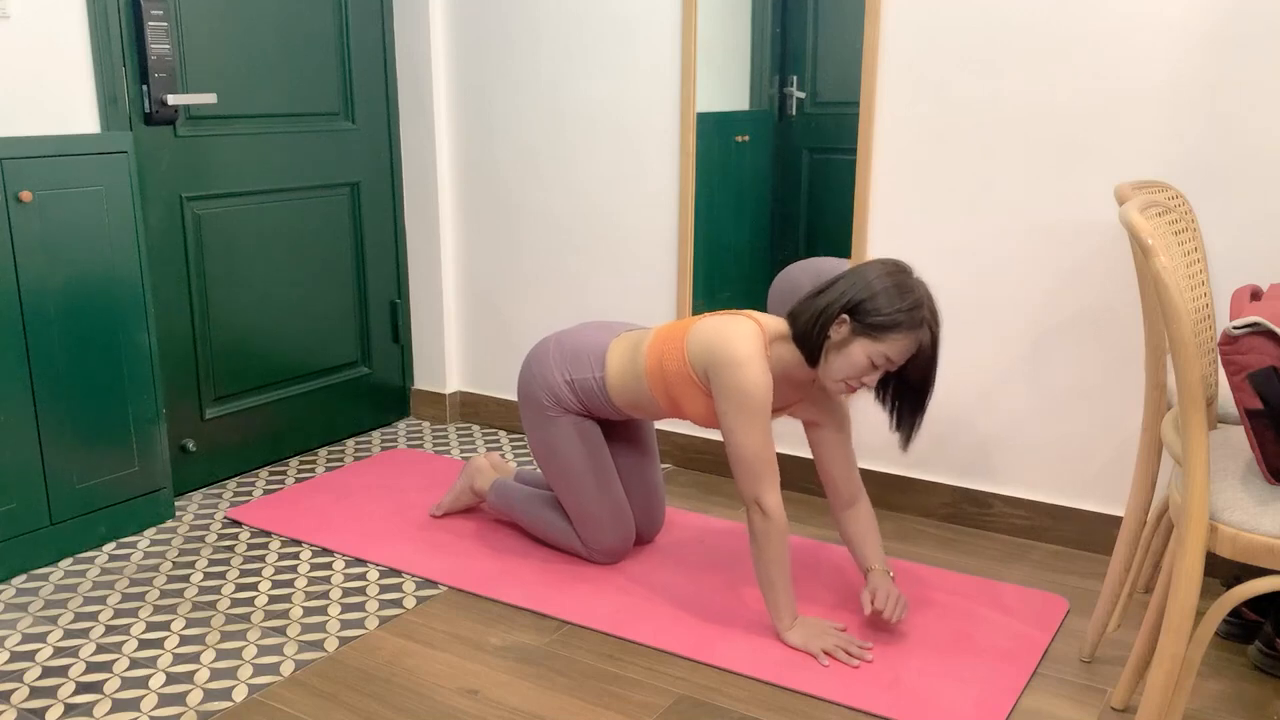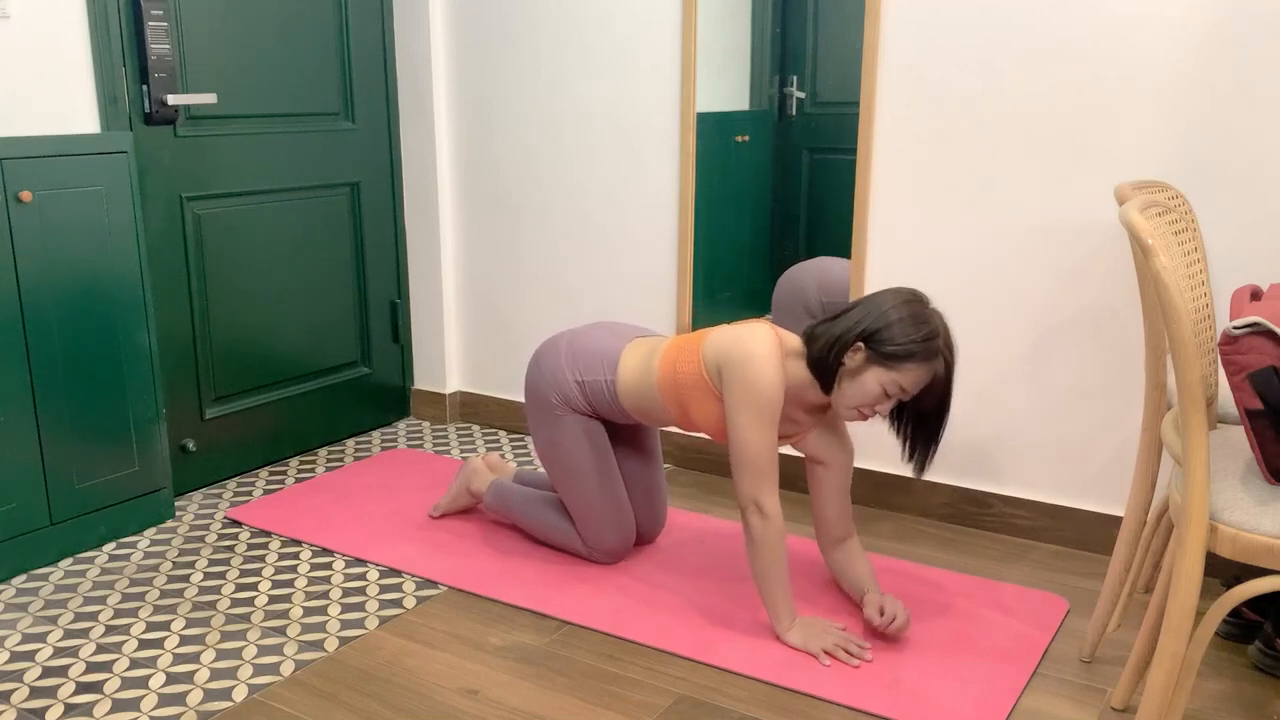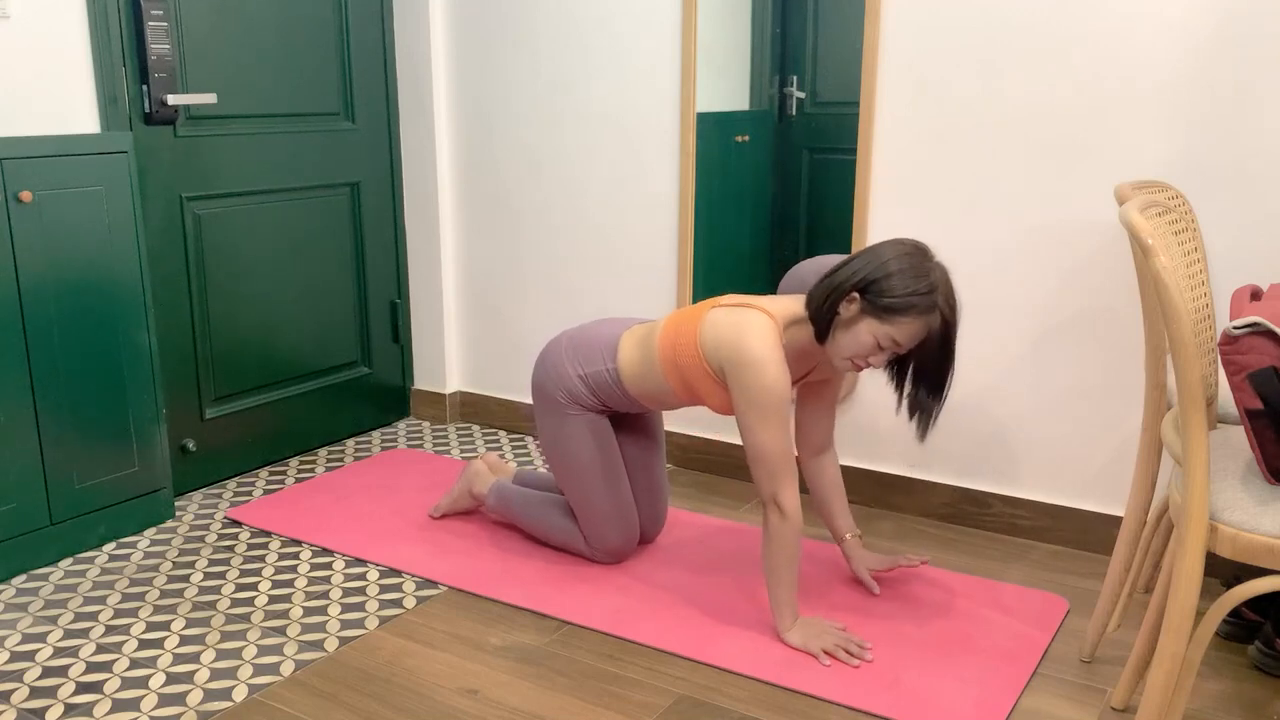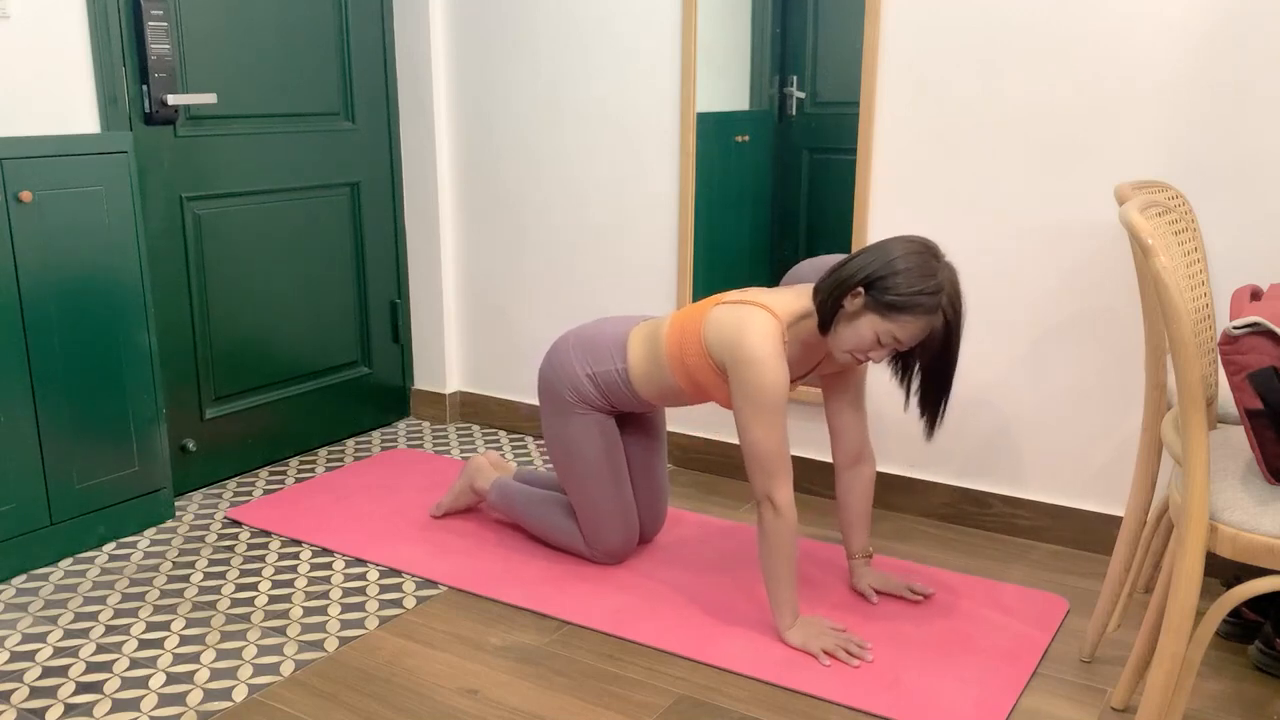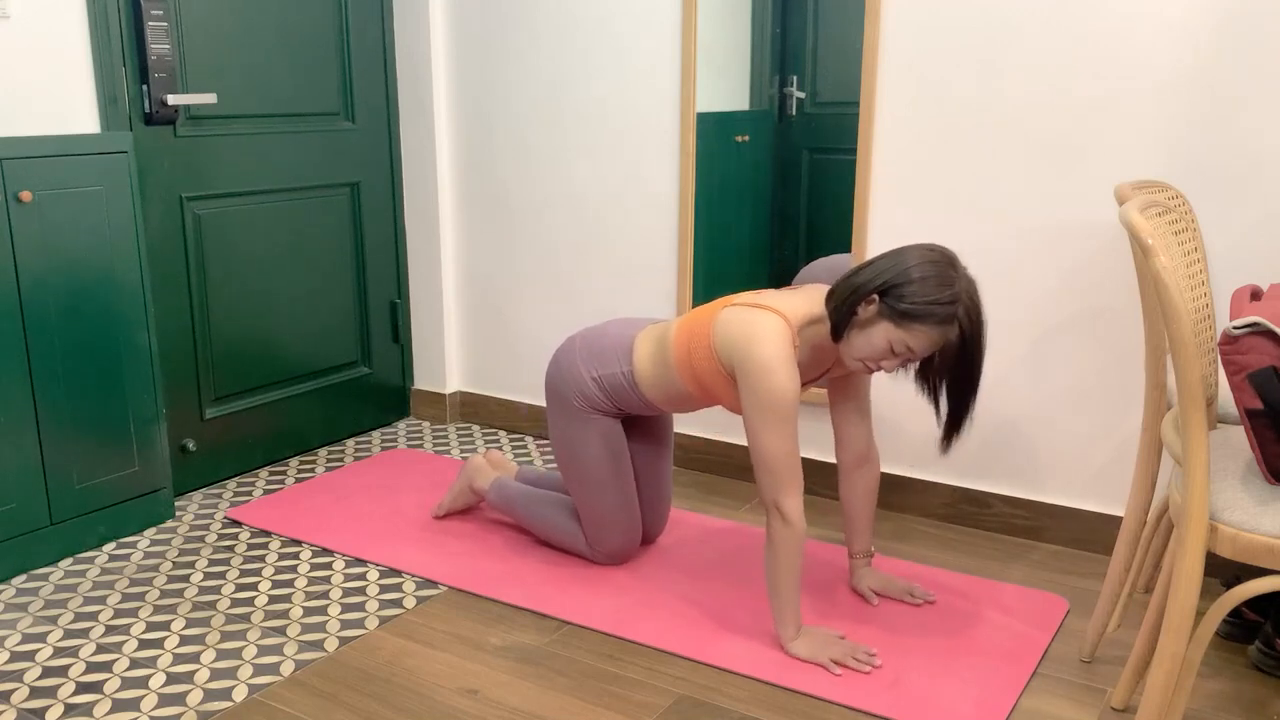
dt=1s
person 1, frame 1
left shoulder: (818, 392)
right shoulder: (744, 356)
left elbow: (849, 501)
right elbow: (763, 504)
left wrist: (878, 573)
right wrist: (788, 623)
left hip: (610, 370)
right hip: (558, 382)
left knee: (645, 529)
right knee: (608, 544)
left ankle: (507, 473)
right ankle: (485, 482)
person 1, frame 2
left shoulder: (825, 433)
right shoulder: (758, 361)
left elbow: (839, 541)
right elbow: (759, 507)
left wrist: (872, 595)
right wrist: (787, 624)
left hip: (617, 370)
right hip: (565, 379)
left knee: (646, 530)
right knee: (608, 544)
left ankle: (503, 472)
right ankle: (482, 484)
person 1, frame 3
left shoulder: (828, 342)
right shoulder: (758, 350)
left elbow: (817, 452)
right elbow: (780, 501)
left wrist: (852, 546)
right wrist: (789, 623)
left hip: (624, 376)
right hip: (572, 380)
left knee: (647, 528)
right knee: (612, 543)
left ankle: (504, 473)
right ankle: (484, 487)
person 1, frame 4
left shoulder: (837, 333)
right shoulder: (760, 343)
left elbow: (855, 460)
right elbow: (774, 498)
left wrist: (861, 563)
right wrist: (789, 622)
left hip: (630, 378)
right hip: (580, 378)
left knee: (646, 528)
right knee: (610, 544)
left ankle: (505, 472)
right ankle: (485, 482)
person 1, frame 5
left shoulder: (846, 330)
right shoulder: (770, 348)
left elbow: (859, 458)
right elbow: (784, 507)
left wrist: (862, 565)
right wrist: (792, 634)
left hip: (638, 379)
right hip: (587, 380)
left knee: (647, 531)
right knee: (612, 546)
left ankle: (505, 470)
right ankle: (485, 480)
